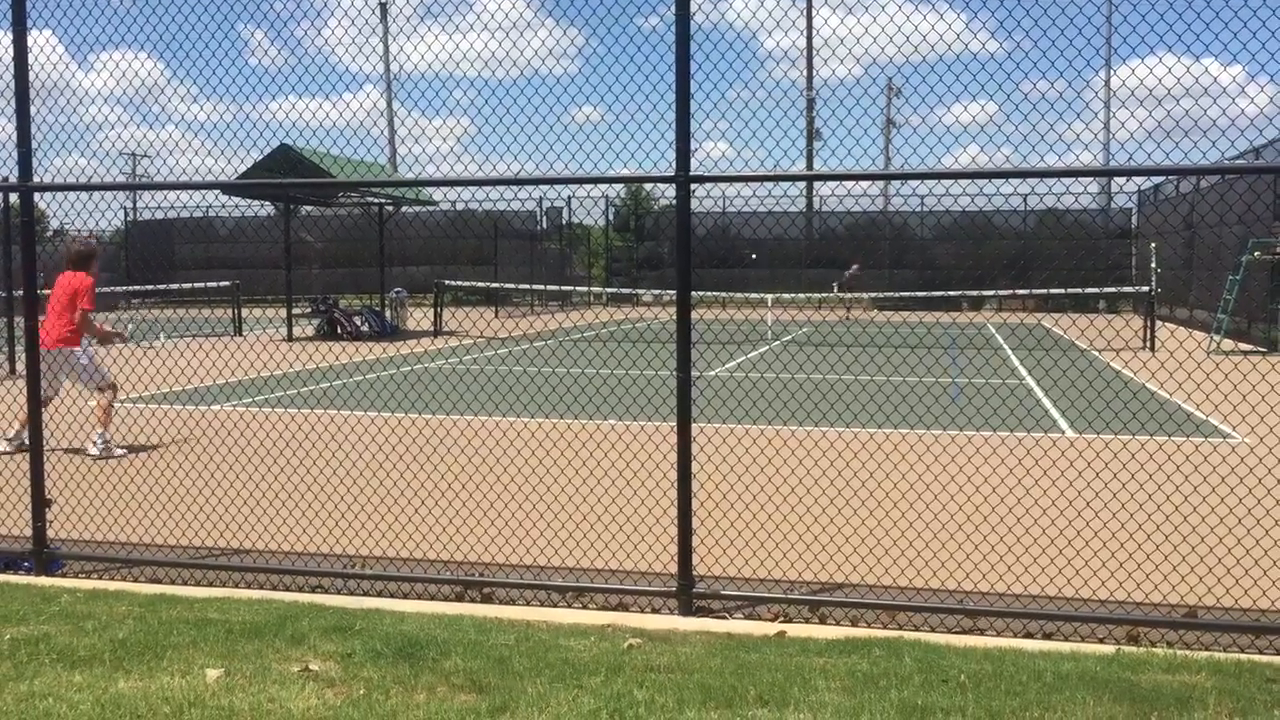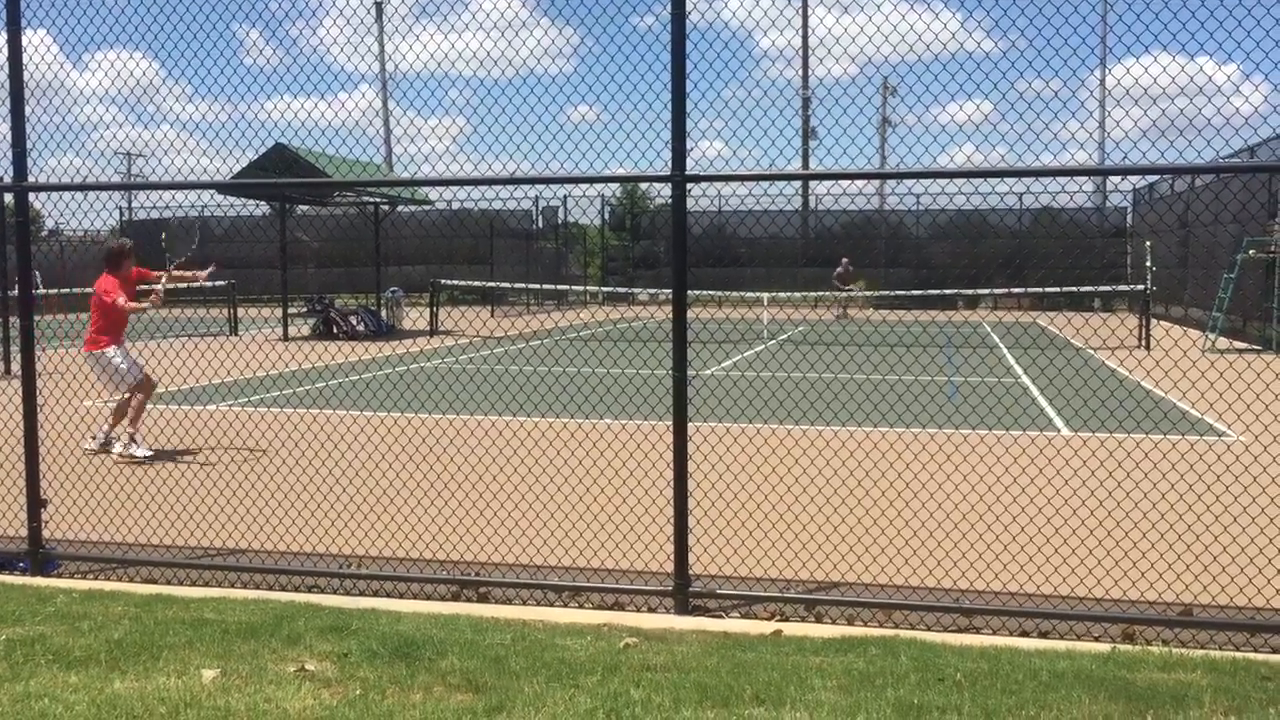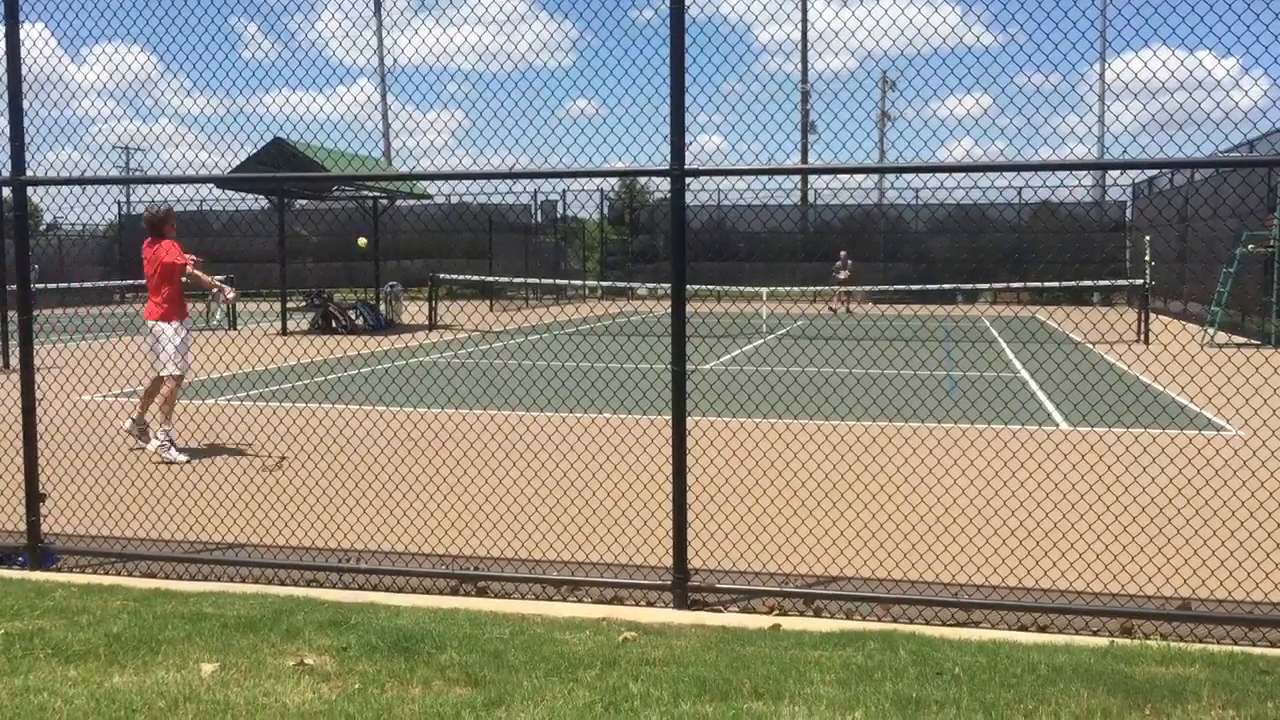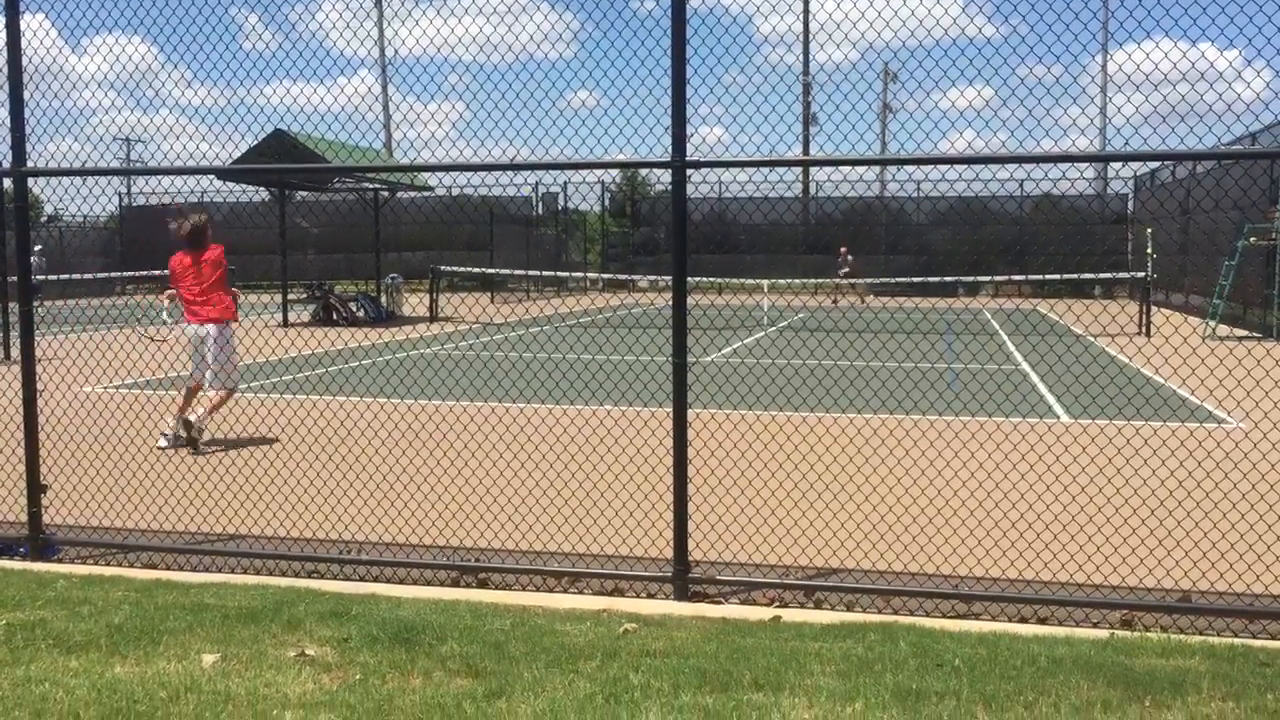
dt=0.4s
person 1, frame 1
left shoulder: (65, 277)
right shoulder: (86, 281)
right elbow: (81, 320)
left wrist: (103, 331)
right wrist: (102, 334)
left hip: (46, 344)
right hip: (68, 346)
left knee: (44, 396)
right knee: (107, 387)
left ankle: (13, 439)
right ankle: (100, 442)
person 1, frame 2
left shoulder: (130, 274)
right shoulder: (107, 284)
left elbow: (163, 275)
right elbow: (125, 307)
left wrist: (196, 275)
right wrist: (147, 305)
left hip: (112, 346)
right hip: (102, 348)
left knee: (136, 391)
right knee: (144, 385)
left ankle: (101, 439)
right ankle: (129, 439)
person 1, frame 3
left shoulder: (149, 246)
right shoulder: (167, 247)
right elbow: (190, 271)
left wrist: (186, 258)
right wrist: (220, 287)
left hip: (159, 319)
right hip: (165, 320)
left knee: (165, 375)
right knee: (173, 377)
left ankle: (138, 420)
right ankle: (163, 440)
person 1, frame 4
left shoulder: (176, 262)
right shoulder: (217, 253)
left elbow: (179, 292)
left hip: (194, 324)
right hip: (217, 325)
left knee: (196, 382)
right knee: (226, 387)
left ankle: (172, 433)
right ankle: (197, 420)
